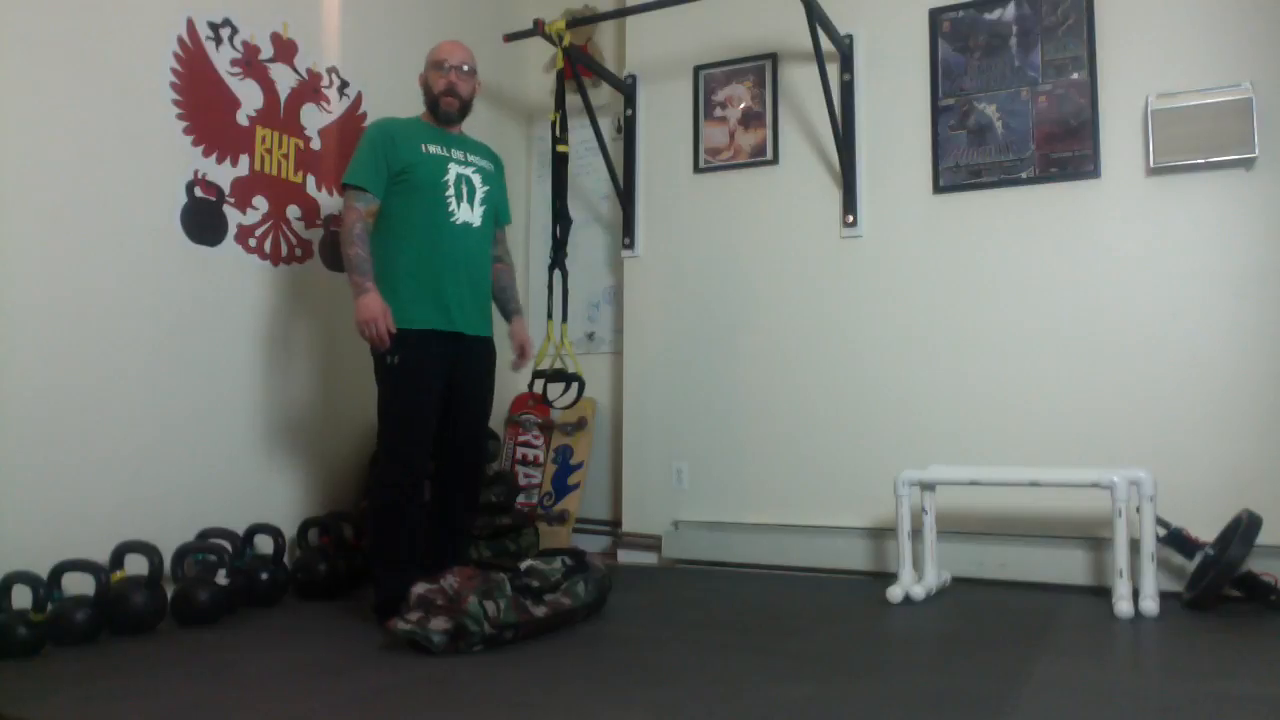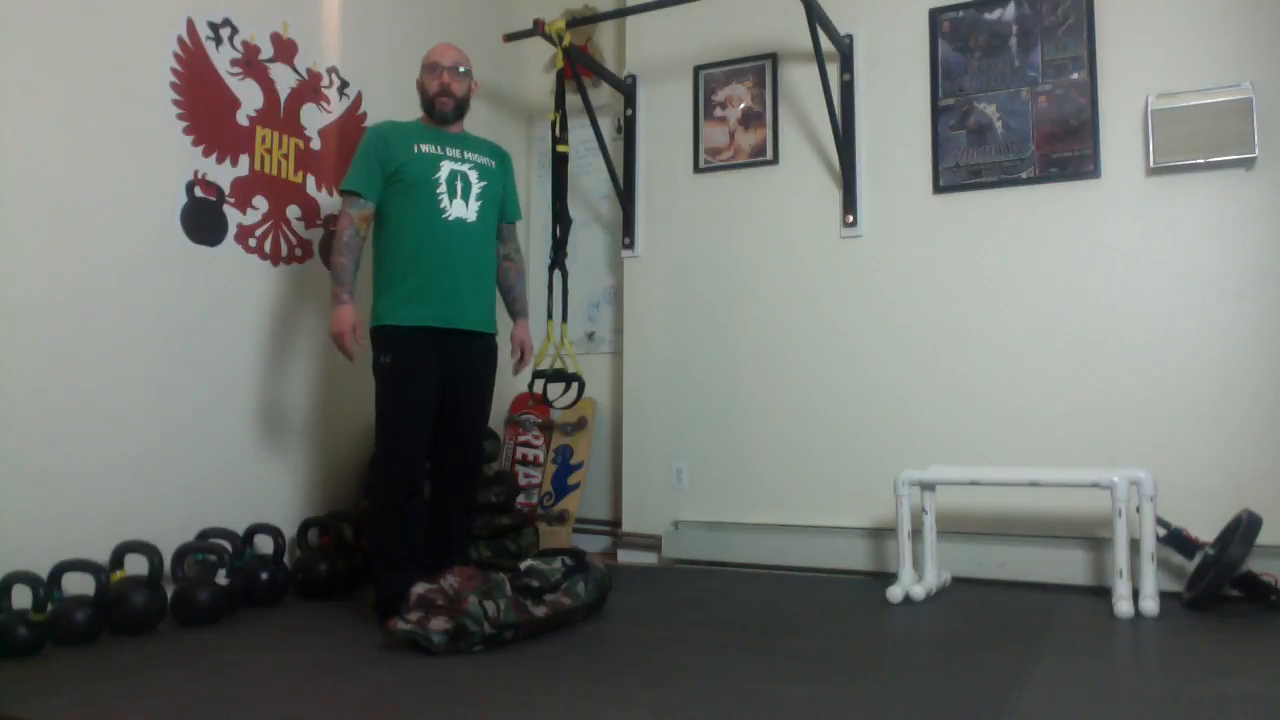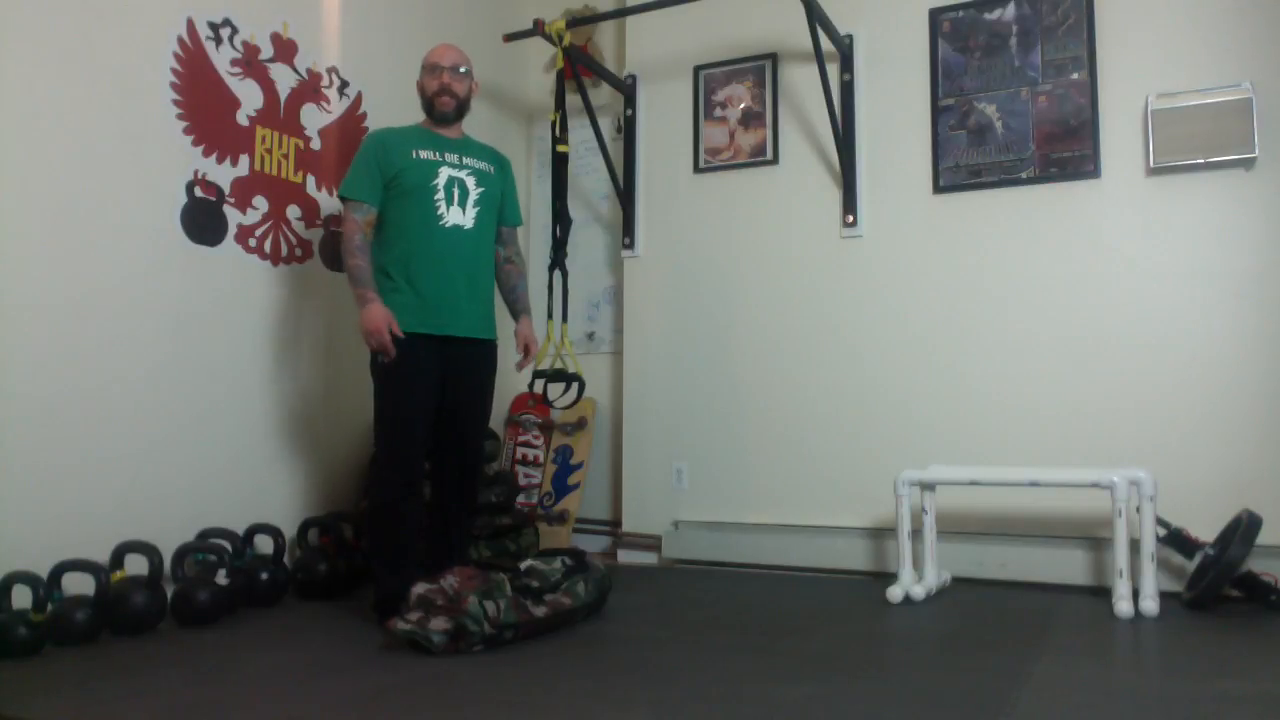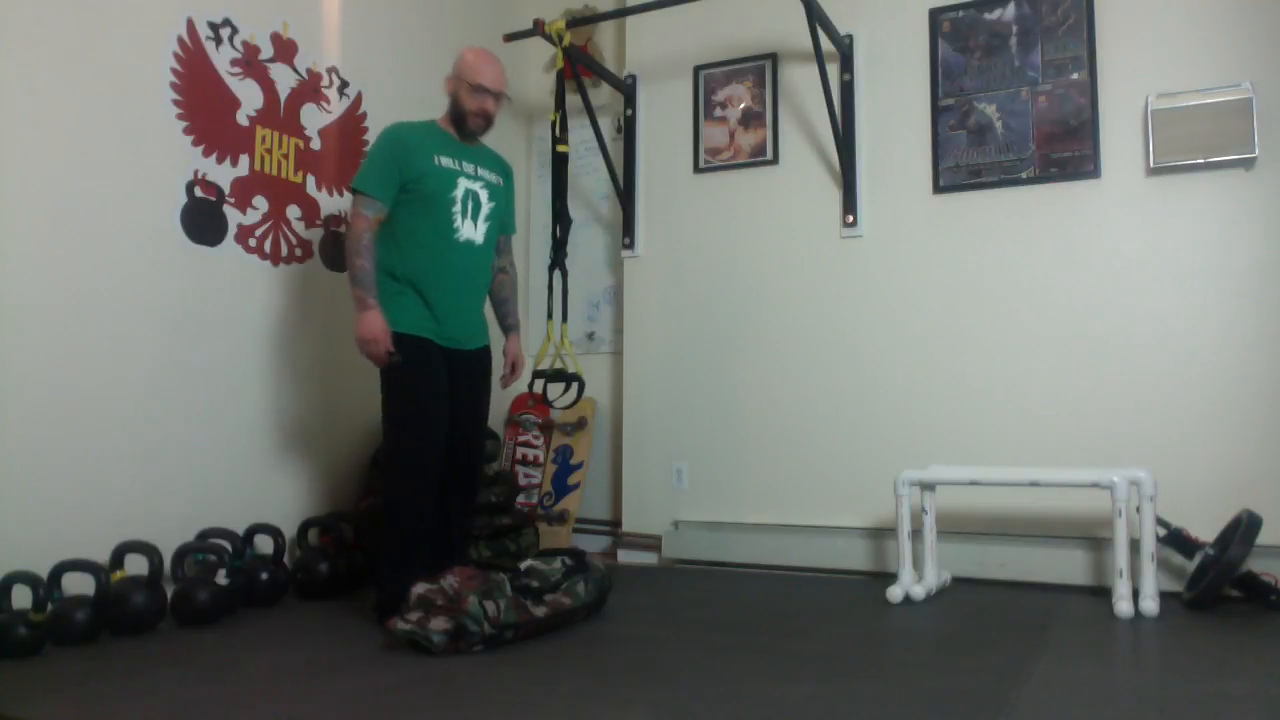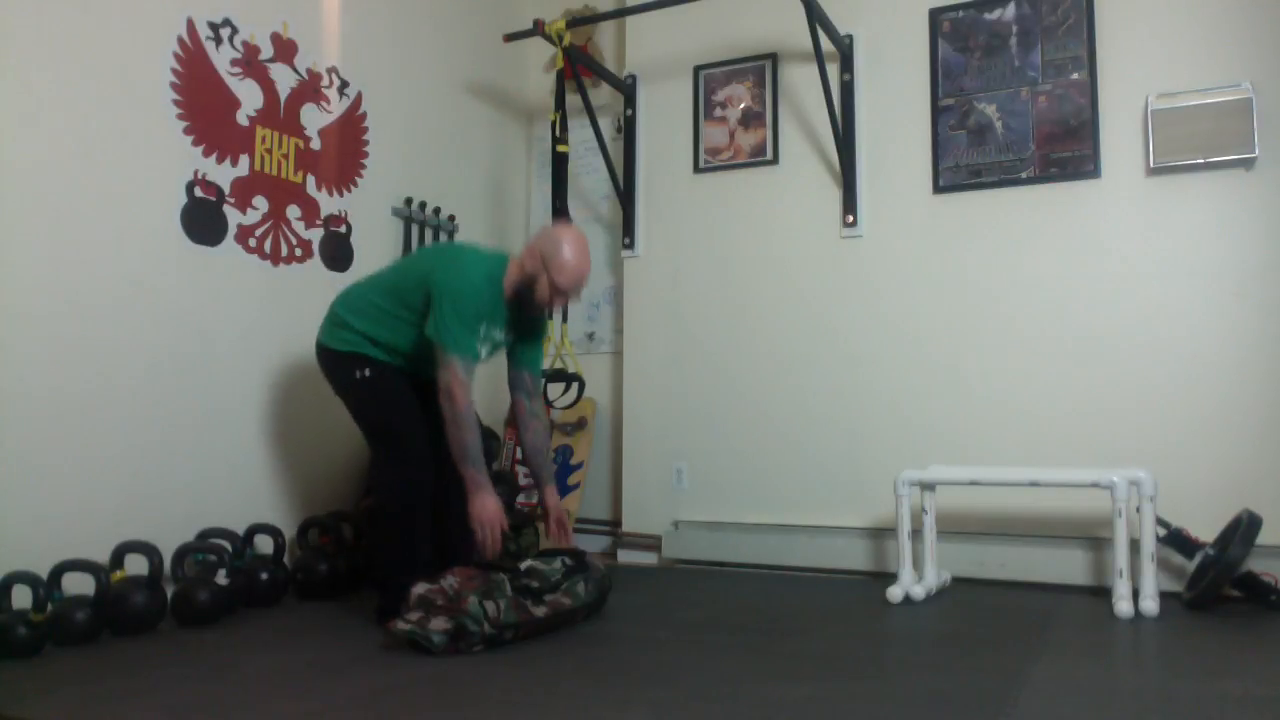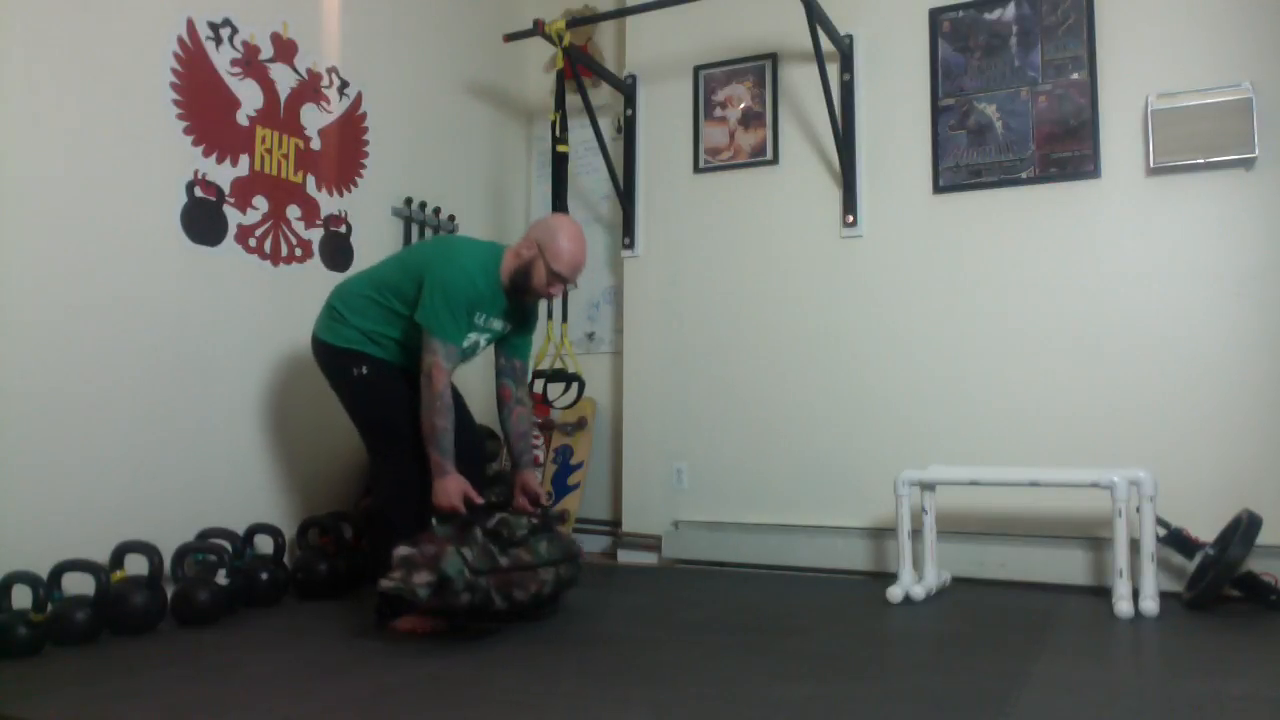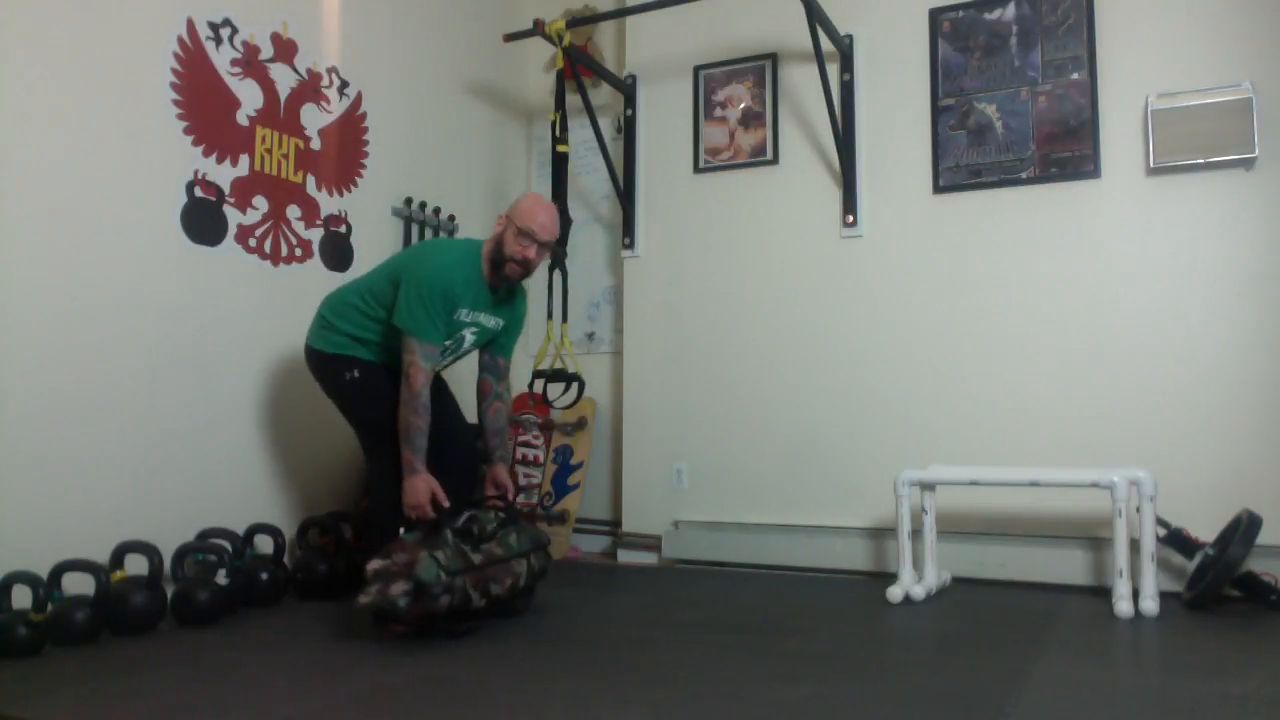
dt=0.7s
person 1, frame 1
left shoulder: (488, 159)
right shoulder: (390, 137)
right elbow: (356, 216)
left wrist: (514, 315)
right wrist: (365, 289)
left hip: (474, 333)
right hip: (410, 329)
left knee: (465, 461)
right knee: (403, 465)
right ankle: (396, 598)
person 1, frame 2
left shoulder: (495, 158)
right shoulder: (387, 140)
left elbow: (507, 244)
right elbow: (353, 221)
left wrist: (521, 316)
right wrist: (342, 298)
left hip: (475, 331)
right hip: (406, 326)
left knee: (461, 462)
right knee: (402, 463)
right ankle: (397, 597)
person 1, frame 3
left shoulder: (494, 163)
right shoulder: (386, 146)
left elbow: (507, 247)
right elbow: (355, 227)
left wrist: (523, 315)
right wrist: (369, 301)
left hip: (474, 337)
right hip: (407, 332)
left knee: (462, 464)
right knee: (400, 466)
right ankle: (395, 596)
person 1, frame 4
left shoulder: (498, 170)
right shoulder: (404, 142)
right elbow: (363, 225)
left wrist: (512, 331)
right wrist: (368, 307)
left hip: (470, 339)
right hip: (409, 331)
left knee: (463, 464)
right knee: (417, 461)
right ankle: (400, 597)
person 1, frame 5
left shoulder: (528, 312)
right shoulder: (466, 281)
left elbow: (528, 401)
right elbow: (455, 391)
left wrist: (547, 487)
right wrist: (481, 490)
left hip: (413, 361)
right hip: (356, 347)
left knee: (461, 466)
right knee: (409, 464)
right ankle: (399, 604)
person 1, frame 6
left shoulder: (524, 302)
right shoulder: (462, 270)
left elbow: (513, 386)
right elbow: (436, 377)
left wrist: (524, 468)
right wrist: (443, 473)
left hip: (408, 352)
right hip: (353, 340)
left knee: (468, 449)
right knee: (404, 460)
right ankle: (398, 602)
person 1, frame 7
left shoulder: (513, 301)
right shoulder: (441, 270)
left elbow: (495, 384)
right elbow: (416, 378)
left wrist: (498, 462)
right wrist: (414, 472)
left hip: (400, 356)
right hip: (345, 346)
left knee: (460, 453)
right knee: (396, 462)
